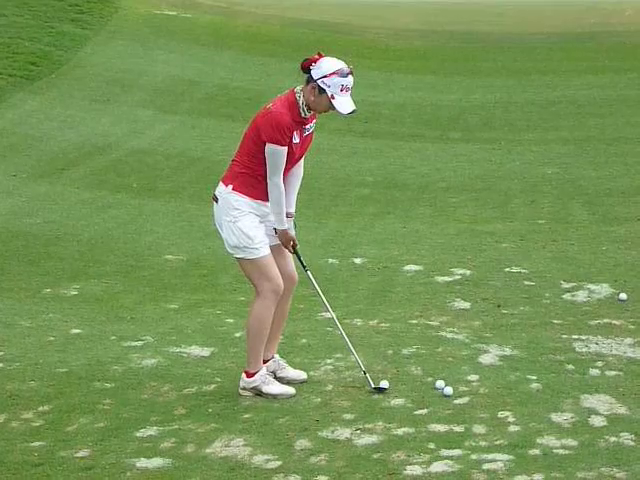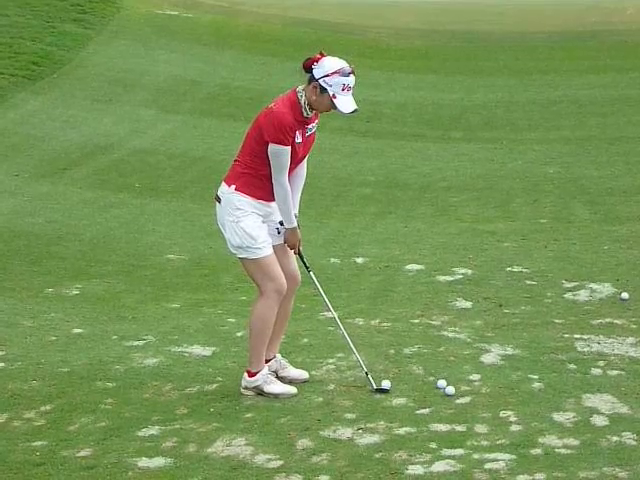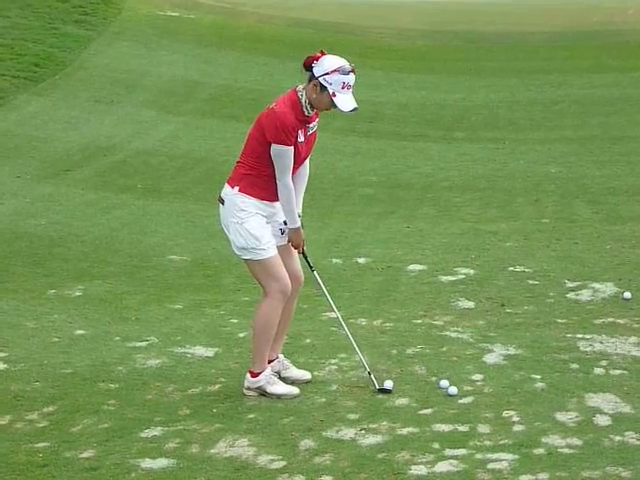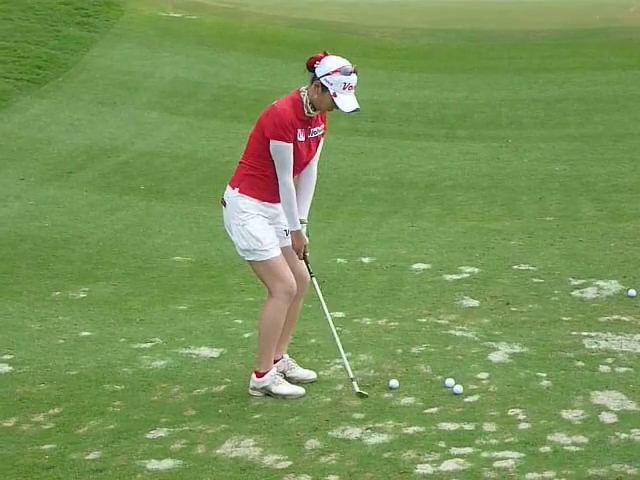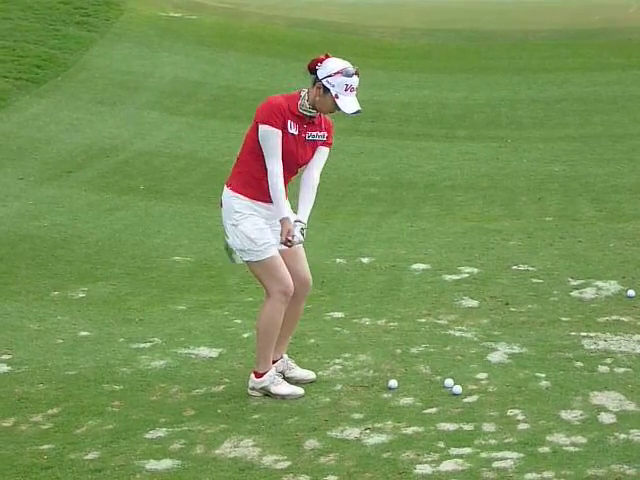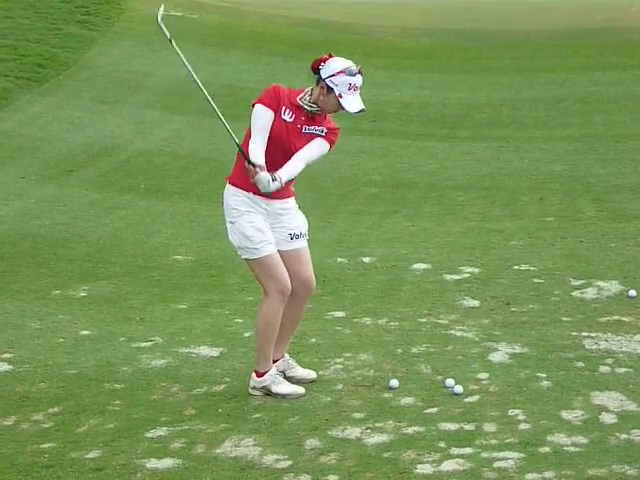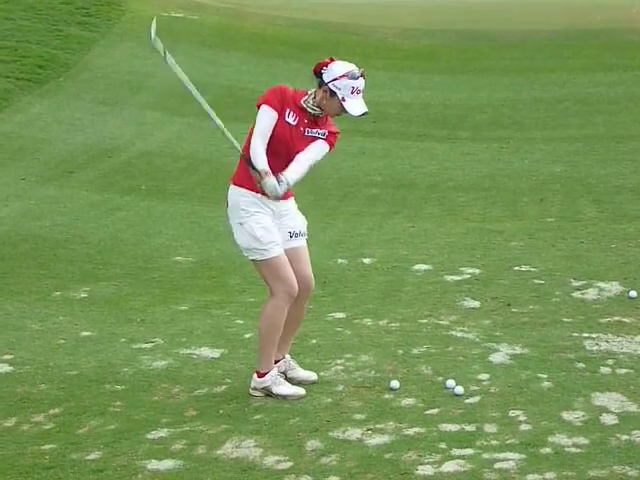
dt=0.3s
person 1, frame 1
left shoulder: (308, 112)
right shoulder: (279, 117)
left elbow: (296, 165)
right elbow: (273, 178)
left wrist: (288, 215)
right wrist: (283, 226)
left hip: (263, 204)
right hip: (238, 204)
left knee: (288, 280)
right knee: (270, 287)
left ankle: (269, 359)
right ankle: (252, 376)
person 1, frame 2
left shoulder: (310, 111)
right shoulder: (281, 117)
left elbow: (299, 166)
right elbow: (280, 178)
left wrist: (292, 216)
right wrist: (290, 226)
left hip: (266, 205)
right hip: (241, 204)
left knee: (291, 280)
right knee: (274, 287)
left ankle: (271, 359)
right ankle: (254, 375)
person 1, frame 3
left shoulder: (310, 110)
right shoulder: (283, 117)
left elbow: (301, 167)
right elbow: (285, 178)
left wrist: (295, 217)
right wrist: (294, 226)
left hip: (269, 205)
right hip: (244, 205)
left knee: (294, 280)
right knee: (278, 287)
left ankle: (274, 359)
right ankle: (256, 376)
person 1, frame 4
left shoulder: (318, 116)
right shoulder: (282, 115)
left elbow: (308, 172)
right elbow: (285, 178)
left wrist: (301, 223)
right wrist: (296, 231)
left hip: (273, 207)
right hip: (247, 207)
left knee: (300, 282)
right knee: (283, 288)
left ankle: (279, 359)
right ankle: (262, 376)
person 1, frame 5
left shoulder: (324, 128)
right shoulder: (275, 108)
left elbow: (311, 176)
right elbow: (272, 165)
left wrist: (299, 221)
right wrist: (284, 218)
left hip: (275, 208)
right hip: (244, 206)
left knee: (302, 284)
right knee: (281, 289)
left ankle: (278, 359)
right ankle: (261, 376)
person 1, frame 6
left shoulder: (327, 130)
right shoulder: (276, 96)
left elbow: (301, 160)
right elbow: (255, 143)
left wrist: (275, 179)
right wrist: (258, 167)
left hip: (281, 204)
right hip: (245, 201)
left knee: (304, 285)
right knee: (279, 287)
left ankle: (278, 358)
right ankle: (262, 375)
person 1, frame 7
left shoulder: (327, 132)
right shoulder: (280, 96)
left elbow: (302, 164)
right elbow: (257, 143)
left wrist: (278, 181)
right wrist: (262, 168)
left hip: (278, 203)
right hip: (249, 202)
left knee: (305, 287)
right knee: (285, 289)
left ankle: (279, 359)
right ankle: (263, 376)
